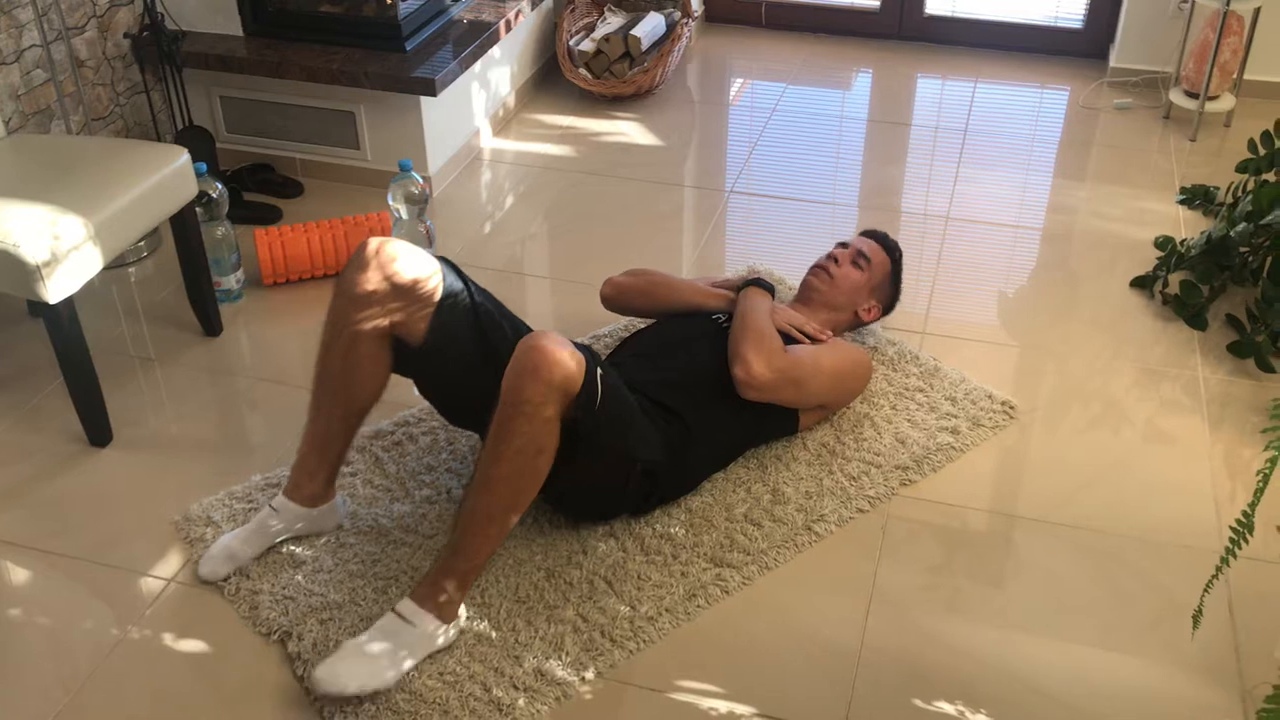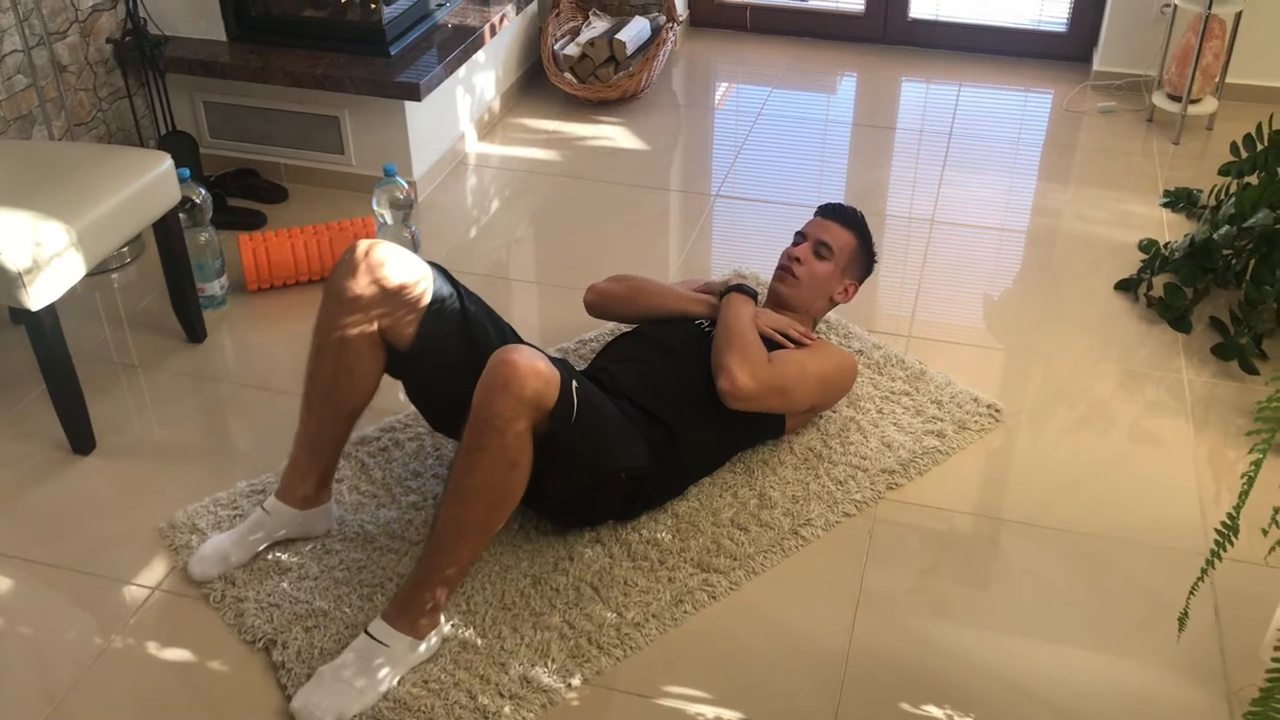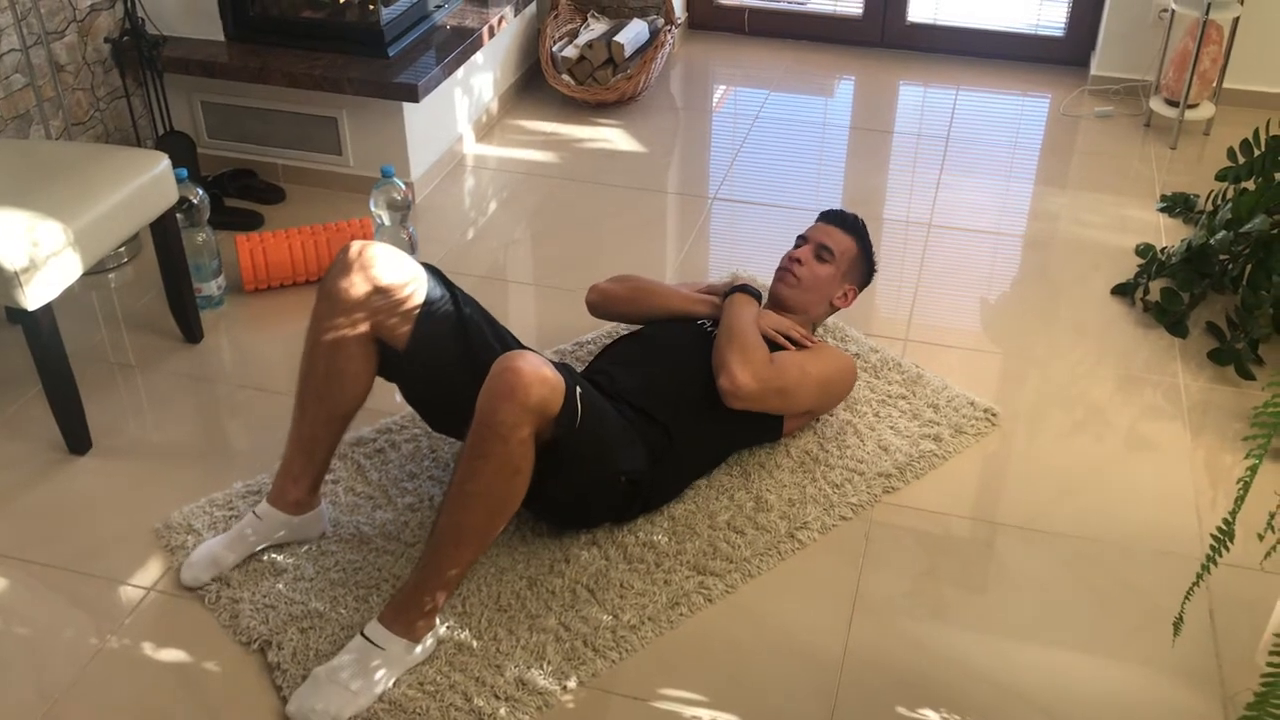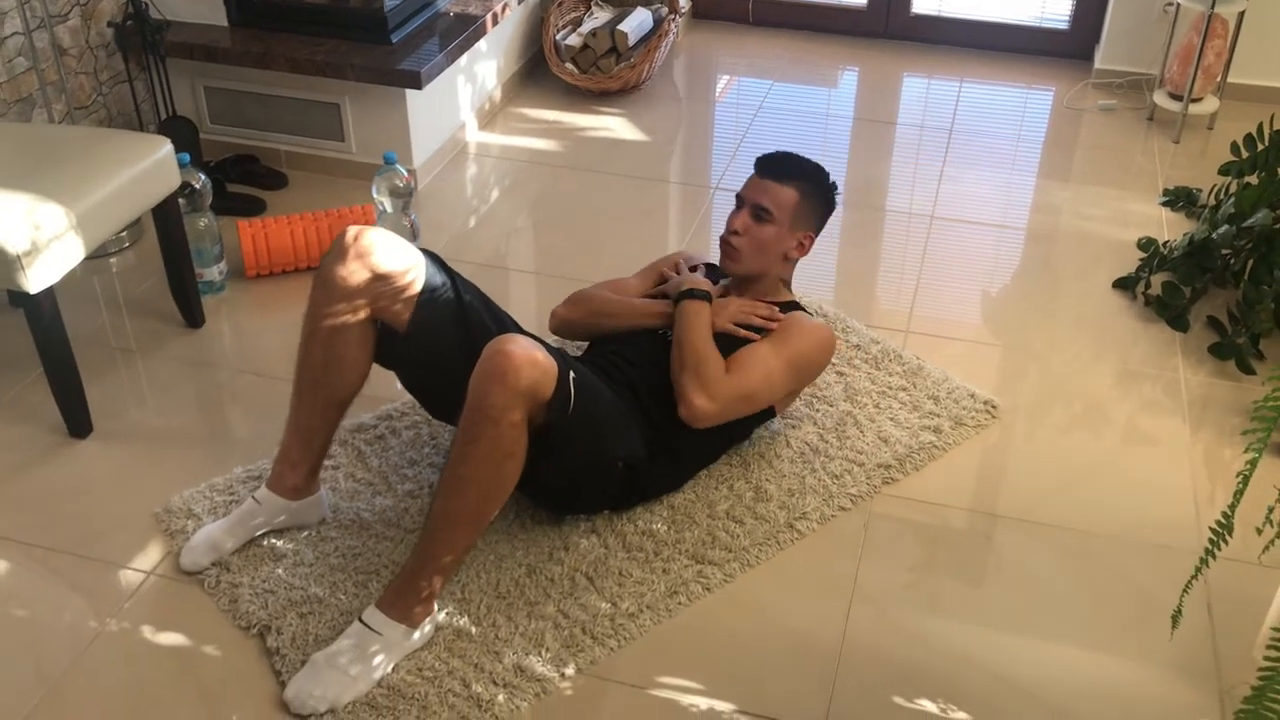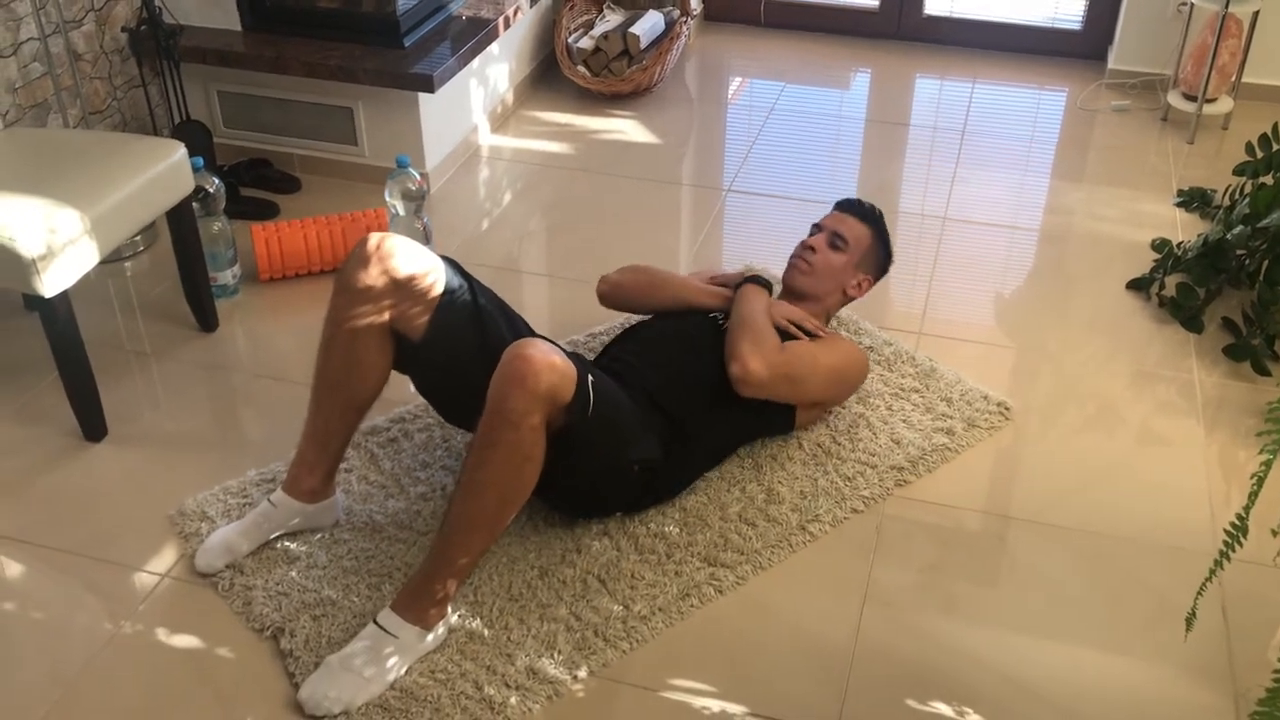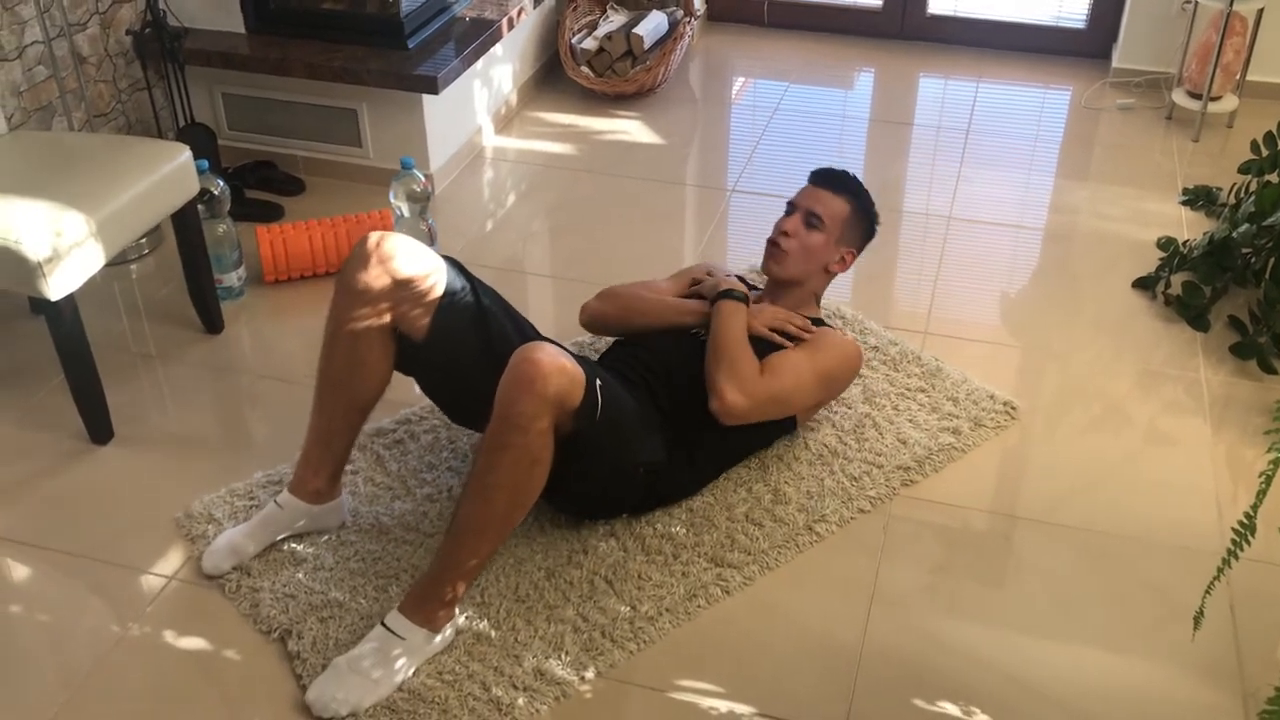
dt=0.7s
person 1, frame 1
left shoulder: (844, 363)
right shoulder: (748, 299)
left elbow: (753, 372)
right elbow: (619, 289)
left wrist: (754, 296)
right wrist: (741, 295)
left hip: (632, 455)
right hip: (558, 404)
left knee: (547, 357)
right knee: (383, 265)
left ankle: (435, 605)
right ankle: (308, 497)
person 1, frame 2
left shoulder: (827, 365)
right shoulder: (728, 298)
left elbow: (738, 383)
right elbow: (602, 296)
left wrist: (734, 302)
right wrist: (723, 301)
left hip: (620, 460)
right hip: (555, 413)
left knee: (516, 372)
right knee: (373, 270)
left ankle: (411, 623)
right ankle: (302, 499)
person 1, frame 3
left shoulder: (827, 366)
right shoulder: (723, 302)
left elbow: (738, 381)
right elbow: (602, 295)
left wrist: (740, 302)
right wrist: (723, 302)
left hip: (617, 461)
right hip: (555, 408)
left knee: (523, 380)
right knee: (366, 270)
left ankle: (407, 624)
right ankle: (293, 503)
person 1, frame 4
left shoulder: (803, 336)
right shoulder: (695, 270)
left elbow: (700, 402)
right elbow: (568, 316)
left wrist: (691, 301)
right wrist: (681, 302)
left hip: (613, 450)
right hip: (546, 396)
left knee: (513, 363)
right knee: (363, 255)
left ankle: (407, 608)
right ankle: (292, 489)
person 1, frame 5
left shoulder: (838, 357)
right shoulder: (732, 292)
left elbow: (751, 369)
right elbow: (615, 284)
left wrist: (752, 289)
right wrist: (736, 293)
left hip: (631, 452)
right hip: (569, 401)
left knee: (534, 363)
right knee: (384, 261)
left ankle: (420, 612)
right ankle: (308, 492)
person 1, frame 6
left shoulder: (830, 350)
right shoulder: (720, 280)
left elbow: (731, 400)
right elbow: (598, 311)
left wrist: (728, 303)
right wrist: (712, 307)
left hip: (635, 455)
right hip: (565, 405)
left knee: (540, 370)
right knee: (383, 262)
left ankle: (427, 613)
right ankle: (312, 494)
